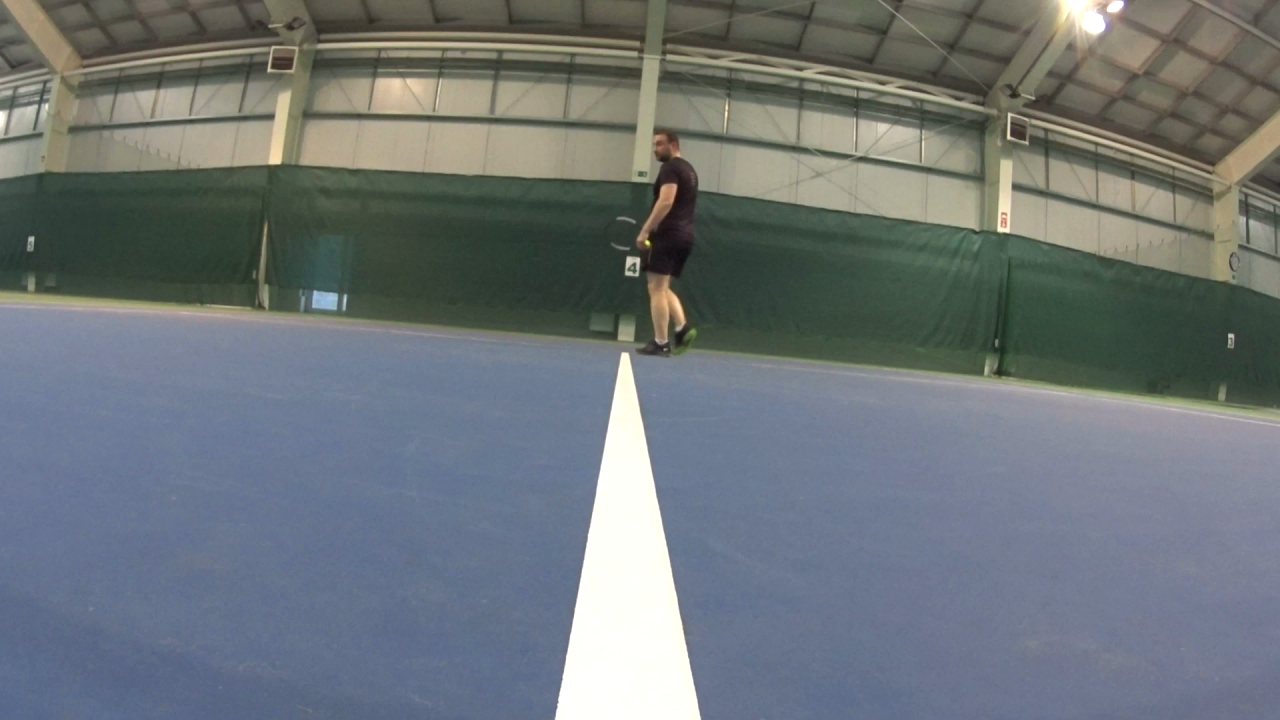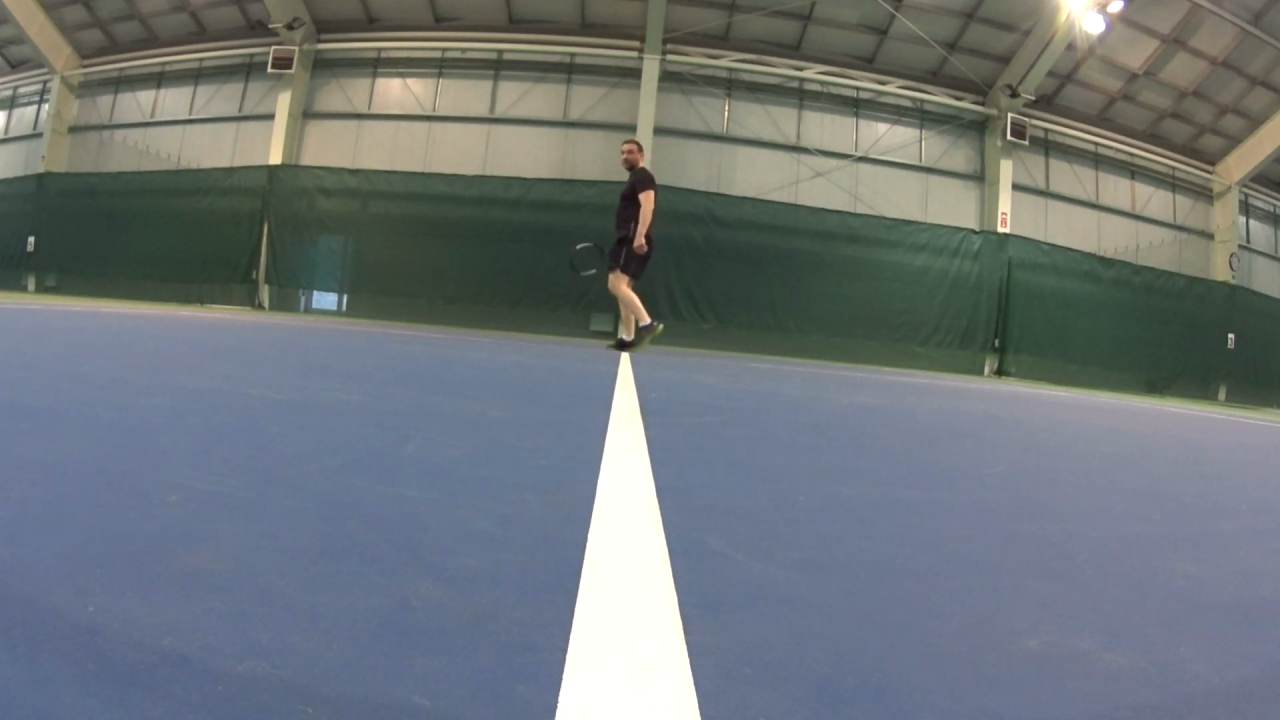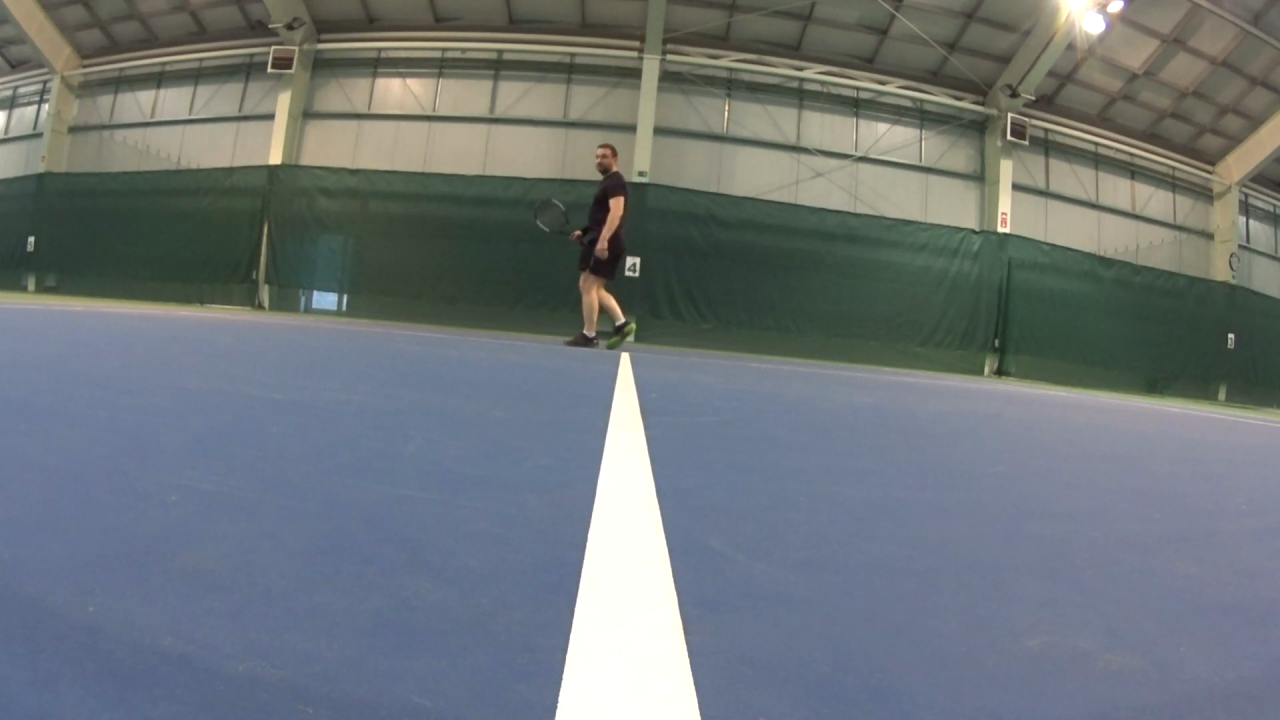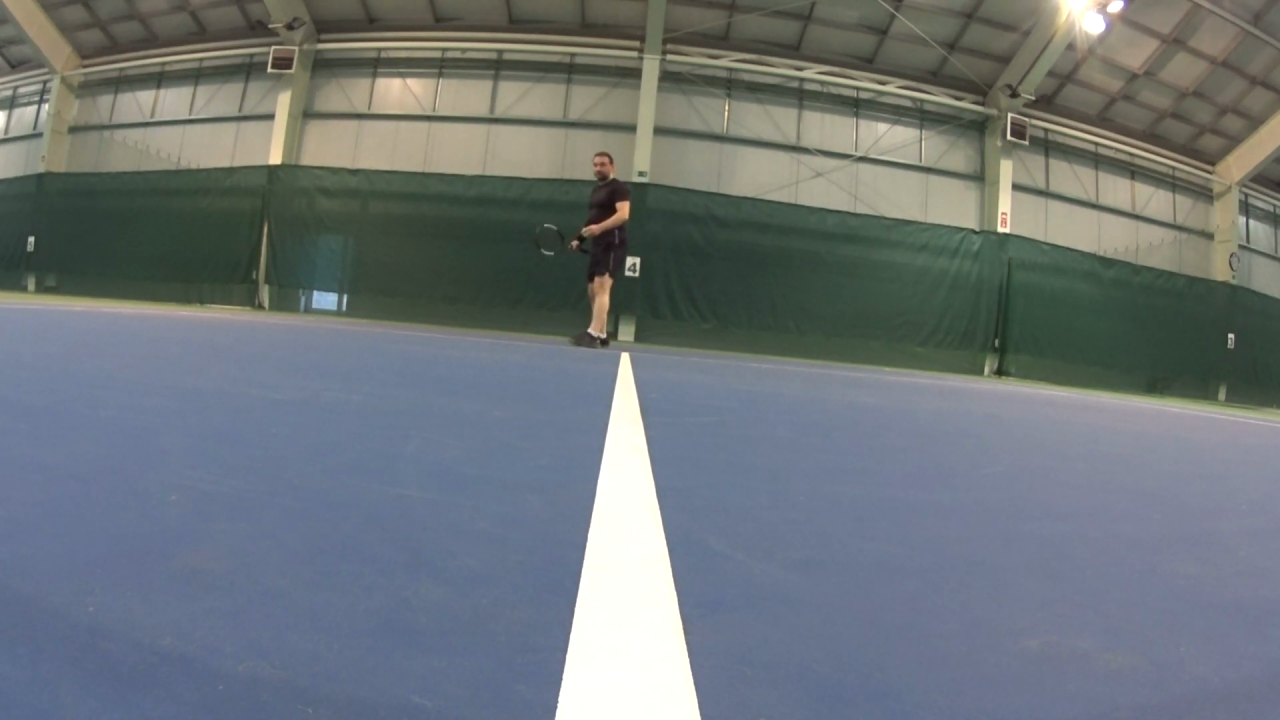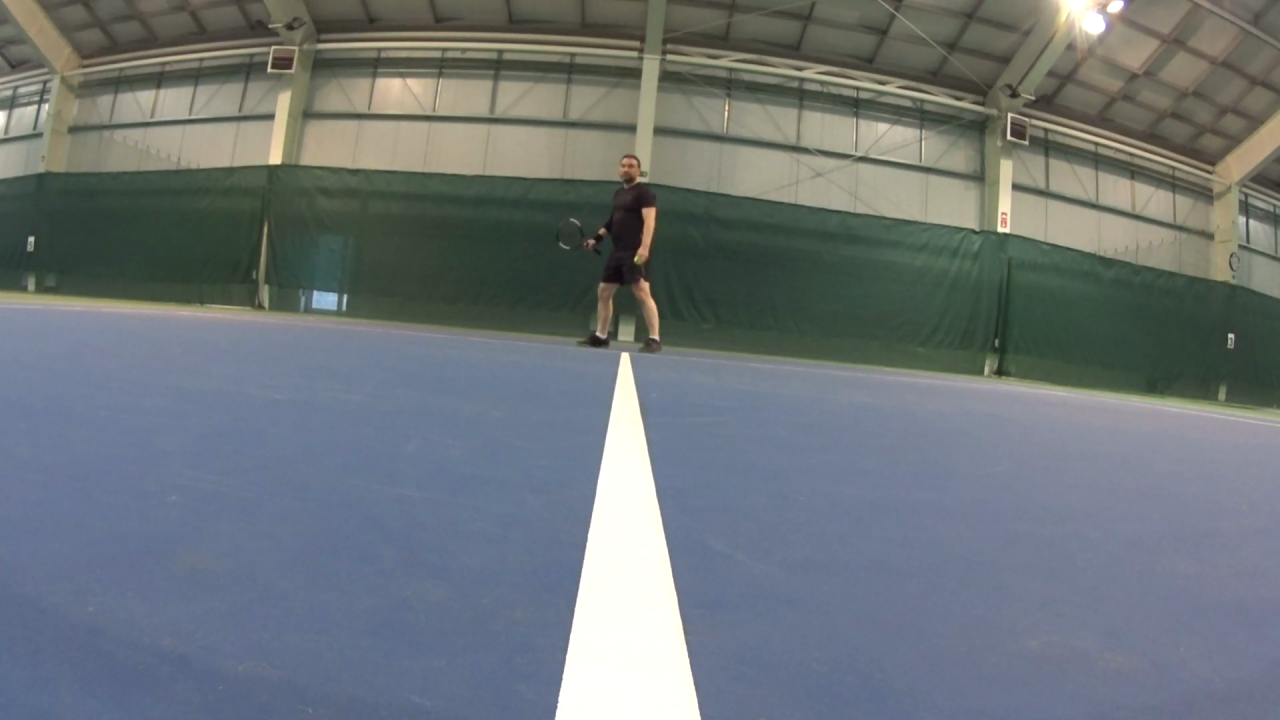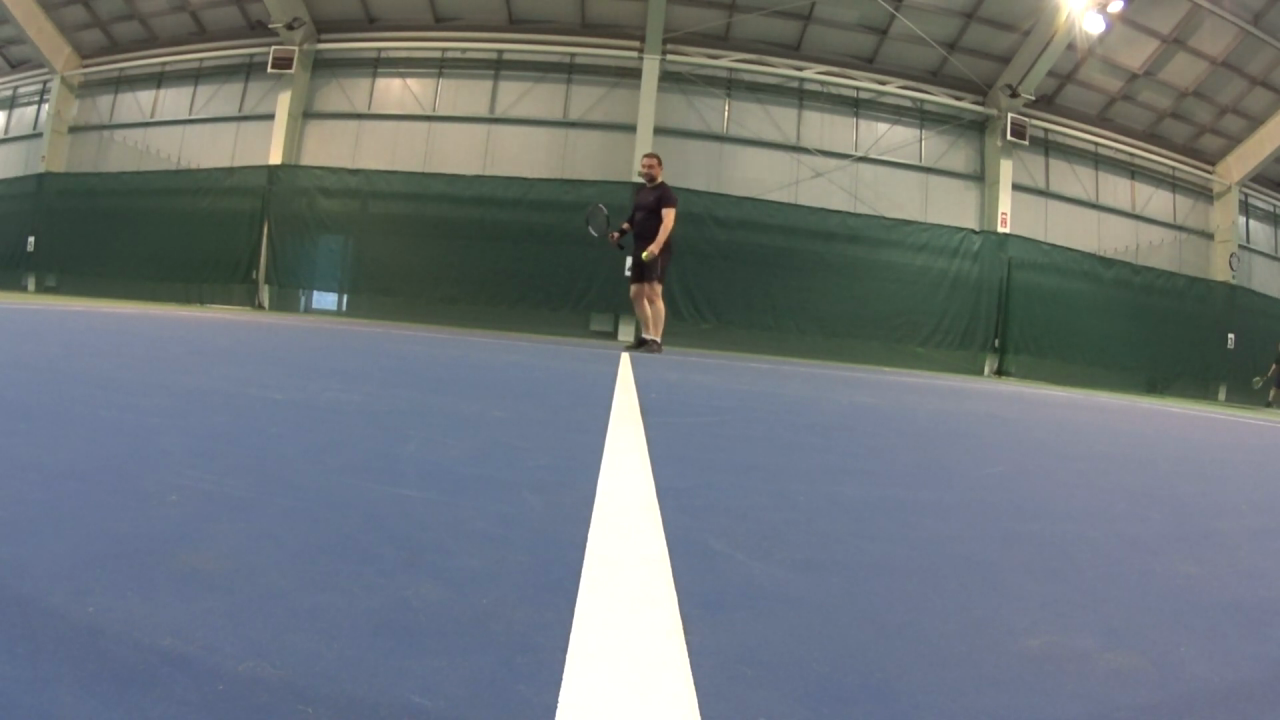
dt=0.5s
person 1, frame 1
left shoulder: (670, 168)
right shoulder: (688, 169)
left elbow: (666, 201)
left wrist: (645, 230)
left hip: (666, 234)
right hip: (685, 235)
left knee: (656, 289)
right knee: (664, 288)
left ankle: (661, 343)
right ankle: (682, 329)
person 1, frame 2
left shoulder: (643, 177)
right shoulder: (635, 179)
left elbow: (648, 207)
left wrist: (639, 235)
right wrist: (627, 238)
left hip: (633, 241)
right hip: (628, 241)
left knee: (616, 285)
right knee: (622, 287)
left ankle: (646, 324)
right ankle: (627, 338)
person 1, frame 3
left shoulder: (615, 182)
right shoulder: (609, 182)
left elbow: (616, 212)
left wrist: (602, 239)
right wrist: (584, 231)
left hip: (605, 243)
right hip: (610, 244)
left knee: (587, 286)
right knee: (596, 289)
left ankle: (589, 335)
right ankle: (622, 323)
person 1, frame 4
left shoulder: (619, 188)
right shoulder: (596, 191)
left elbow: (623, 214)
left wrist: (599, 227)
right wrist: (579, 239)
left hip: (612, 245)
right hip: (598, 247)
left knee: (601, 288)
right knee: (593, 291)
left ankle: (593, 334)
right ankle: (600, 336)
person 1, frame 5
left shoulder: (644, 193)
right shoulder: (618, 193)
left elbow: (649, 221)
left wrist: (644, 247)
right wrist: (596, 238)
left hip: (636, 252)
right hip: (617, 252)
left knee: (642, 294)
right knee: (604, 292)
left ankle: (654, 340)
right ankle: (600, 336)
person 1, frame 6
left shoulder: (666, 193)
right shoulder: (640, 191)
left elbow: (668, 221)
left wrist: (657, 245)
right wrist: (620, 232)
left hip: (655, 251)
right hip: (639, 250)
left knee: (653, 294)
right knee: (636, 294)
left ankle: (656, 341)
right ankle: (646, 337)
